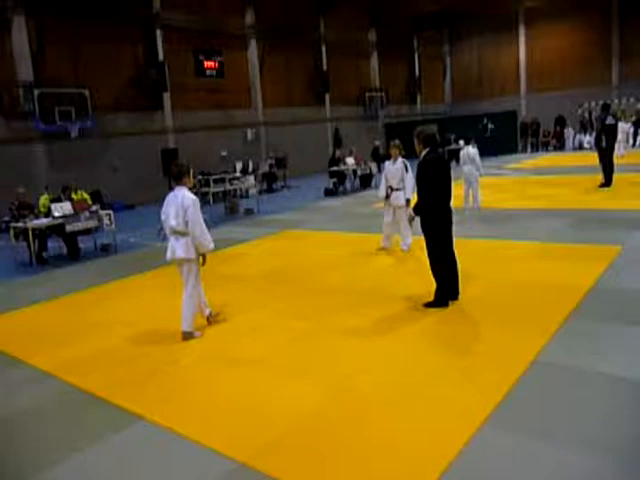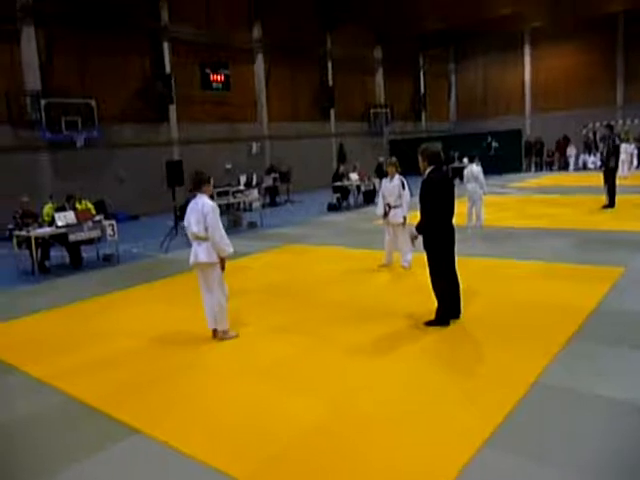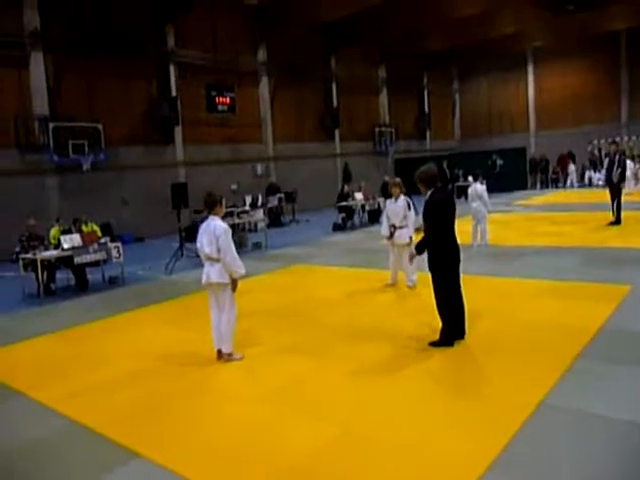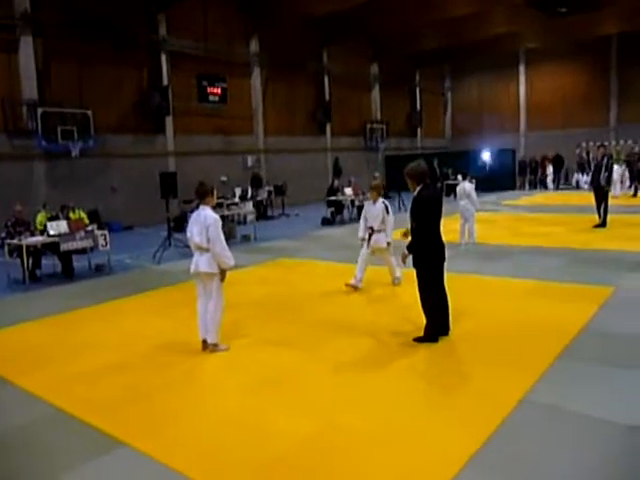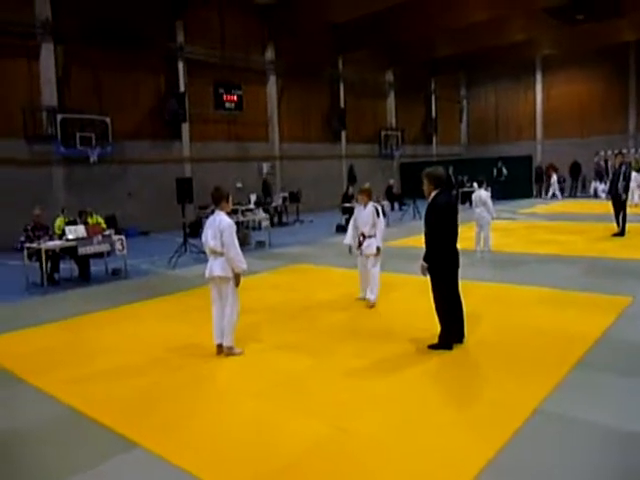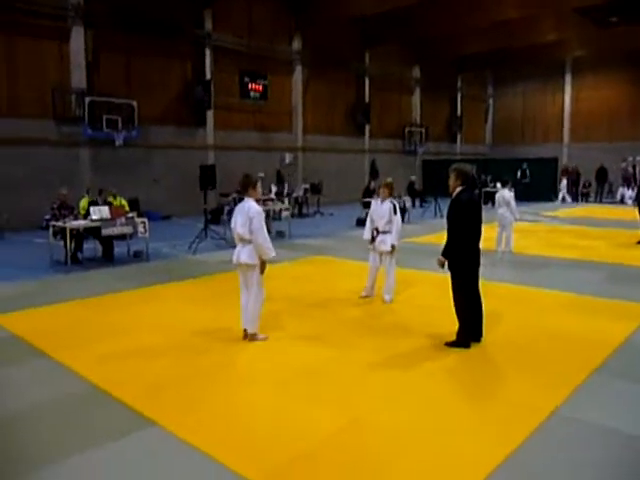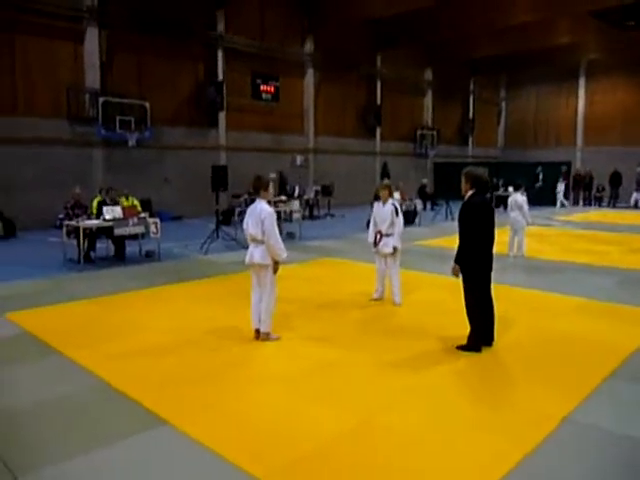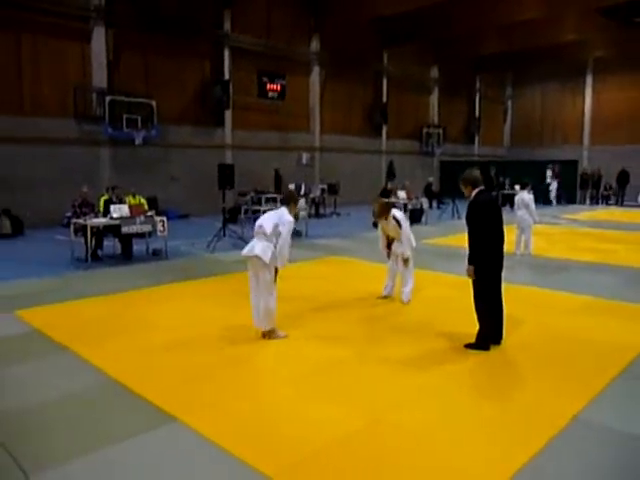
dt=0.5s
person 1, frame 1
left shoulder: (426, 163)
right shoulder: (440, 158)
left elbow: (426, 193)
left wrist: (415, 211)
left hip: (432, 216)
right hip: (443, 212)
left knee: (437, 257)
right knee: (447, 253)
left ankle: (442, 297)
right ankle: (452, 292)
person 1, frame 2
left shoulder: (430, 180)
right shoulder: (444, 176)
left elbow: (429, 211)
left wrist: (418, 230)
left hip: (435, 234)
right hip: (446, 230)
left knee: (439, 275)
right knee: (449, 272)
left ankle: (443, 316)
right ankle: (453, 310)
person 1, frame 3
left shoulder: (433, 201)
right shoulder: (446, 194)
left elbow: (432, 233)
left wrist: (417, 250)
right wrist: (426, 227)
left hip: (440, 254)
right hip: (451, 250)
left knee: (444, 296)
right knee: (454, 292)
left ankle: (448, 336)
right ankle: (459, 331)
person 1, frame 4
left shoulder: (422, 198)
right shoulder: (434, 191)
left elbow: (422, 230)
left wrist: (409, 250)
right wrist: (412, 231)
left hip: (426, 251)
right hip: (436, 247)
left knee: (428, 292)
right knee: (438, 288)
left ankle: (432, 332)
right ankle: (443, 327)
person 1, frame 5
left shoulder: (436, 204)
right shoulder: (448, 199)
left elbow: (434, 237)
left wrist: (426, 260)
left hip: (439, 259)
right hip: (450, 255)
left knee: (442, 299)
right knee: (452, 295)
left ankle: (447, 339)
right ankle: (457, 334)
person 1, frame 6
left shoulder: (460, 200)
right shoulder: (473, 197)
left elbow: (455, 232)
left wrist: (445, 255)
left hip: (461, 256)
right hip: (472, 253)
left knee: (462, 297)
right knee: (472, 294)
left ankle: (464, 338)
right ankle: (476, 333)
person 1, frame 7
left shoulder: (470, 204)
right shoulder: (485, 202)
left elbow: (466, 237)
left wrist: (458, 261)
left hip: (472, 260)
right hip: (485, 257)
left knee: (473, 300)
right knee: (484, 297)
left ankle: (475, 342)
right ankle: (487, 337)
person 1, frame 8
left shoulder: (476, 203)
right shoulder: (491, 199)
left elbow: (476, 236)
left wrist: (471, 262)
left hip: (483, 258)
right hip: (496, 255)
left knee: (483, 298)
right knee: (494, 295)
left ankle: (484, 339)
right ankle: (496, 335)
person 2, frame 1
left shoulder: (169, 198)
right shoulder: (190, 199)
left elbow: (165, 223)
right elbow: (196, 227)
right wrist: (204, 249)
left hip: (175, 245)
right hip: (188, 246)
left knee: (194, 283)
right knee: (191, 288)
left ankle: (207, 313)
right ankle: (187, 330)
person 2, frame 2
left shoulder: (191, 206)
right shoulder: (209, 206)
left elbow: (189, 229)
right elbow: (216, 233)
right wrist: (223, 254)
left hip: (197, 251)
right hip: (210, 252)
left knee: (207, 291)
right knee: (219, 291)
left ankle: (215, 328)
right ankle: (223, 330)
person 2, frame 3
left shoulder: (204, 227)
right shoulder: (221, 227)
right elbow: (228, 255)
right wrist: (235, 275)
left hip: (209, 272)
right hip: (222, 273)
left knee: (216, 311)
right knee: (228, 312)
left ankle: (219, 350)
right ankle: (227, 352)
person 2, frame 4
left shoulder: (194, 216)
right shoulder: (212, 217)
left elbow: (191, 239)
right elbow: (217, 245)
right wrist: (224, 265)
left hip: (198, 262)
right hip: (211, 263)
left knee: (202, 301)
right knee: (214, 303)
left ankle: (205, 339)
right ankle: (212, 342)
person 2, frame 5
left shoulder: (210, 221)
right shoulder: (227, 222)
right elbow: (231, 249)
right wrist: (238, 270)
left hip: (213, 266)
right hip: (225, 267)
left knee: (218, 306)
right knee: (230, 307)
left ankle: (219, 344)
right ankle: (228, 346)
person 2, frame 6
left shoulder: (239, 208)
right shoulder: (256, 210)
right elbow: (260, 237)
right wrist: (265, 257)
left hip: (240, 253)
right hip: (252, 254)
left knee: (246, 292)
right knee: (255, 294)
left ankle: (247, 329)
right ankle: (252, 332)
person 2, frame 7
left shoulder: (251, 209)
right shoulder: (267, 211)
right elbow: (272, 238)
right wrist: (278, 258)
left hip: (253, 253)
right hip: (265, 255)
left knee: (257, 292)
right knee: (268, 293)
left ankle: (257, 329)
right ankle: (265, 331)
person 2, frame 8
left shoulder: (272, 214)
right shoulder: (288, 219)
right elbow: (283, 244)
right wrist: (278, 265)
left hip: (253, 249)
right hip: (264, 252)
left knee: (257, 292)
right knee: (267, 293)
left ankle: (263, 327)
right ankle: (269, 329)
person 3, frame 1
left shoulder: (403, 163)
right shoulder: (387, 164)
left elbow: (408, 180)
right elbow: (384, 180)
left wrist: (408, 197)
right wrist: (384, 195)
left hip: (400, 195)
right hip: (390, 195)
left knee: (403, 221)
right knee: (387, 220)
left ankle: (405, 244)
right ankle: (386, 243)
person 3, frame 2
left shoulder: (401, 181)
right shoulder: (384, 181)
left elbow: (406, 198)
right elbow: (381, 197)
left wrist: (404, 214)
right wrist: (382, 213)
left hip: (398, 212)
right hip: (388, 212)
left knee: (402, 237)
right knee: (388, 237)
left ankle: (406, 261)
right ankle: (388, 260)
person 3, frame 3
left shoulder: (406, 201)
right shoulder: (388, 202)
left elbow: (411, 218)
right elbow: (385, 218)
left wrist: (410, 235)
right wrist: (386, 233)
left hip: (403, 233)
right hip: (392, 233)
left knee: (406, 259)
right knee: (393, 259)
left ankle: (411, 281)
right ankle: (393, 280)
person 3, frame 4
left shoulder: (384, 205)
right shoulder: (367, 204)
left elbow: (389, 222)
right elbow: (363, 219)
left wrist: (388, 239)
right wrist: (362, 235)
left hip: (381, 236)
right hip: (370, 236)
left knee: (388, 258)
right knee: (362, 258)
left ankle: (396, 277)
right ankle: (356, 282)
person 3, frame 5
left shoulder: (375, 208)
right shoulder: (358, 208)
left elbow: (380, 227)
right elbow: (353, 225)
left wrist: (378, 245)
right wrist: (350, 242)
left hip: (372, 242)
right hip: (361, 242)
left knee: (373, 270)
right knee: (362, 270)
left ankle: (371, 298)
right ankle: (364, 294)
person 3, frame 6
left shoulder: (393, 205)
right shoulder: (375, 202)
left elbow: (397, 224)
right elbow: (370, 220)
left wrist: (393, 242)
right wrist: (369, 237)
left hip: (387, 239)
right hip: (376, 238)
left knee: (389, 268)
right knee: (373, 266)
left ankle: (388, 295)
right ankle: (368, 291)
person 3, frame 7
left shoulder: (394, 206)
right shoulder: (376, 205)
left elbow: (399, 226)
right elbow: (373, 223)
left wrist: (395, 244)
right wrist: (373, 239)
left hip: (390, 241)
right hip: (380, 240)
left knee: (393, 270)
right knee: (380, 268)
left ankle: (396, 297)
right ankle: (379, 294)
person 3, frame 8
left shoulder: (398, 218)
right shoulder: (381, 218)
left elbow: (405, 236)
right elbow: (382, 233)
left wrist: (405, 254)
right wrist: (385, 249)
left hip: (404, 244)
right hip: (393, 243)
left knee: (405, 270)
right knee: (392, 268)
left ankle: (405, 296)
right ankle: (387, 292)
